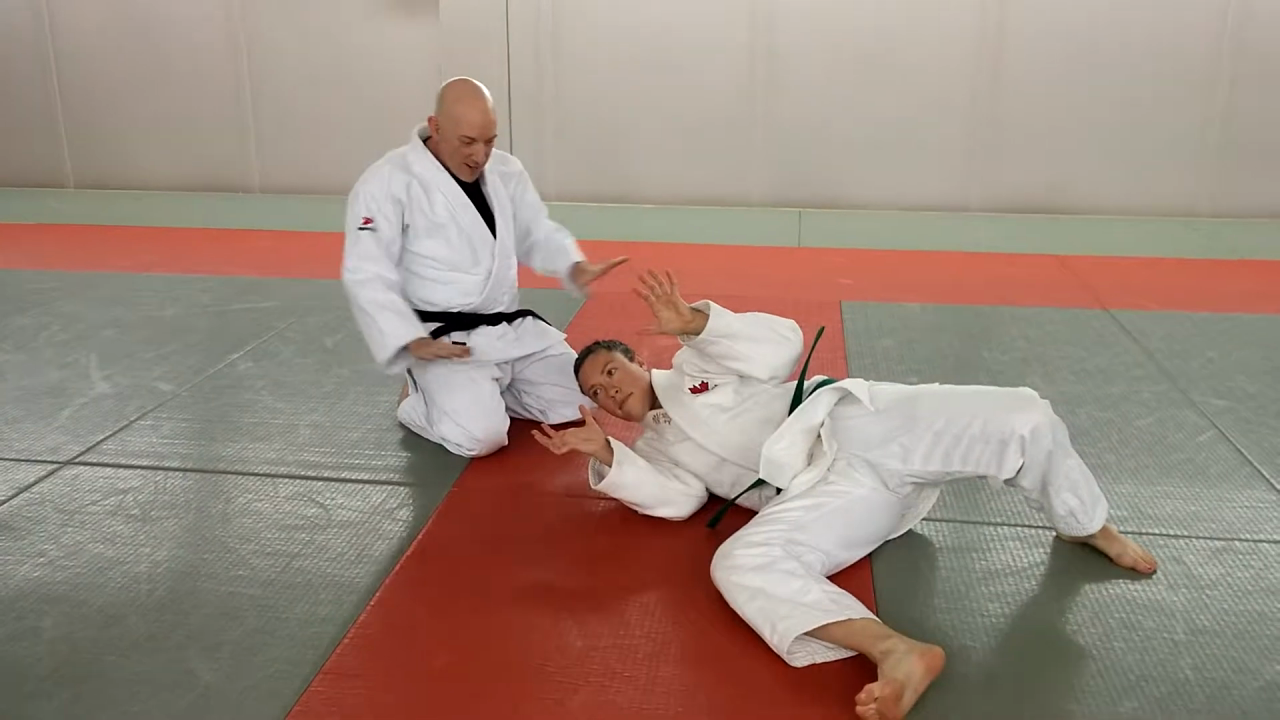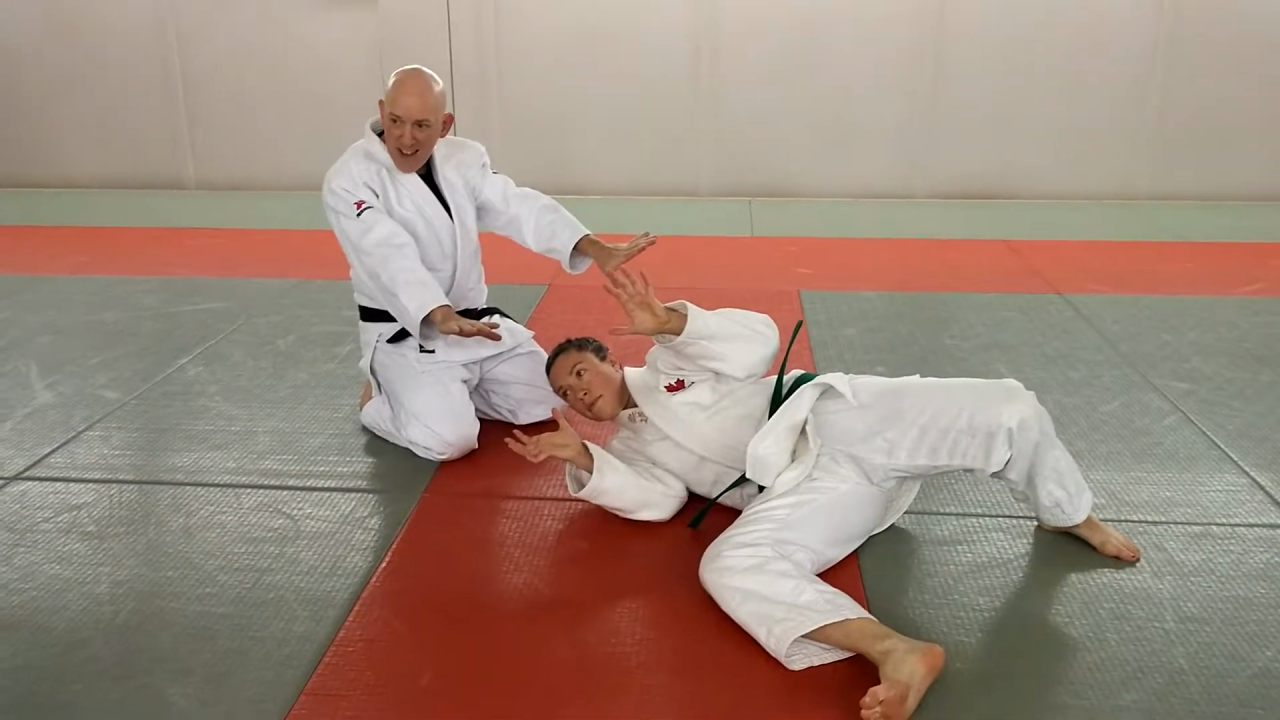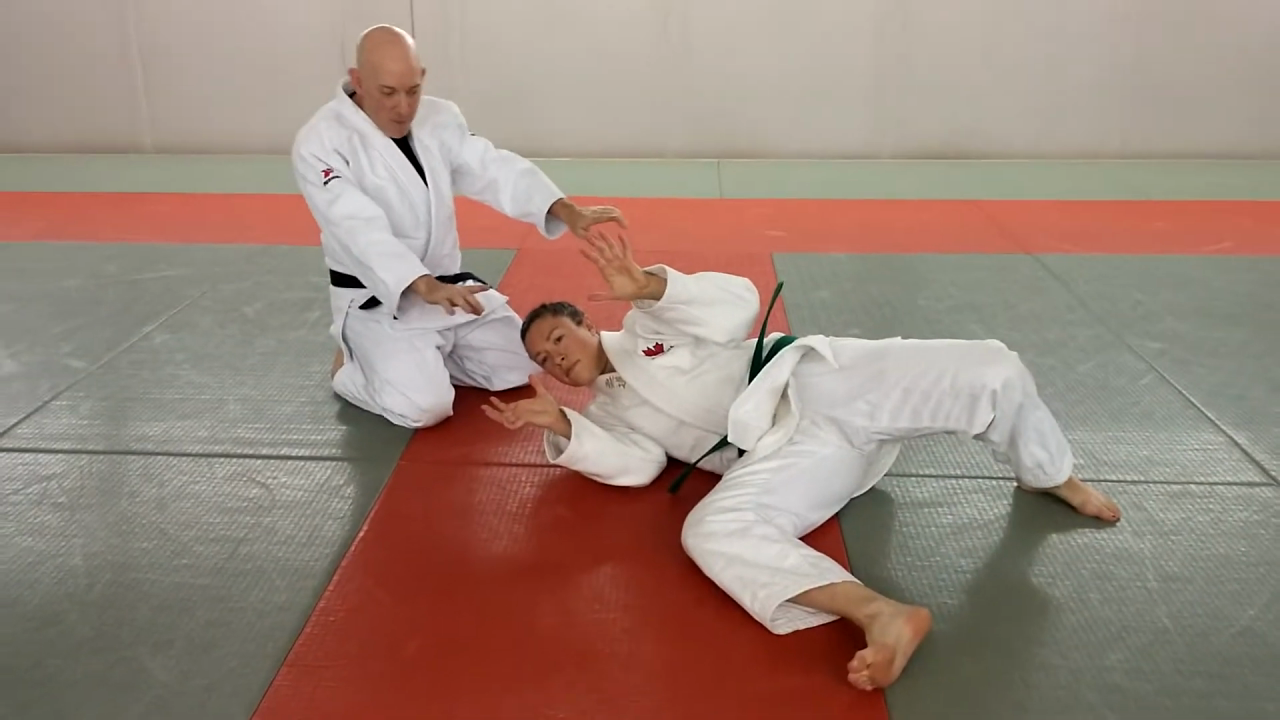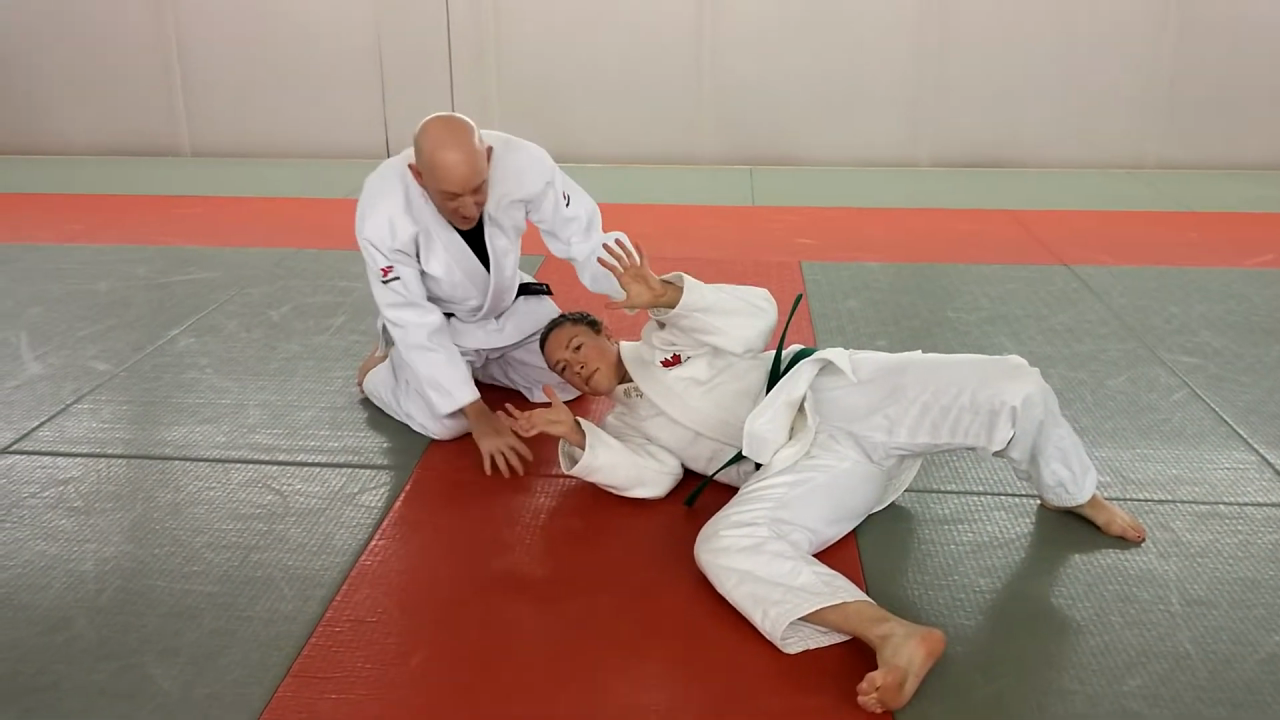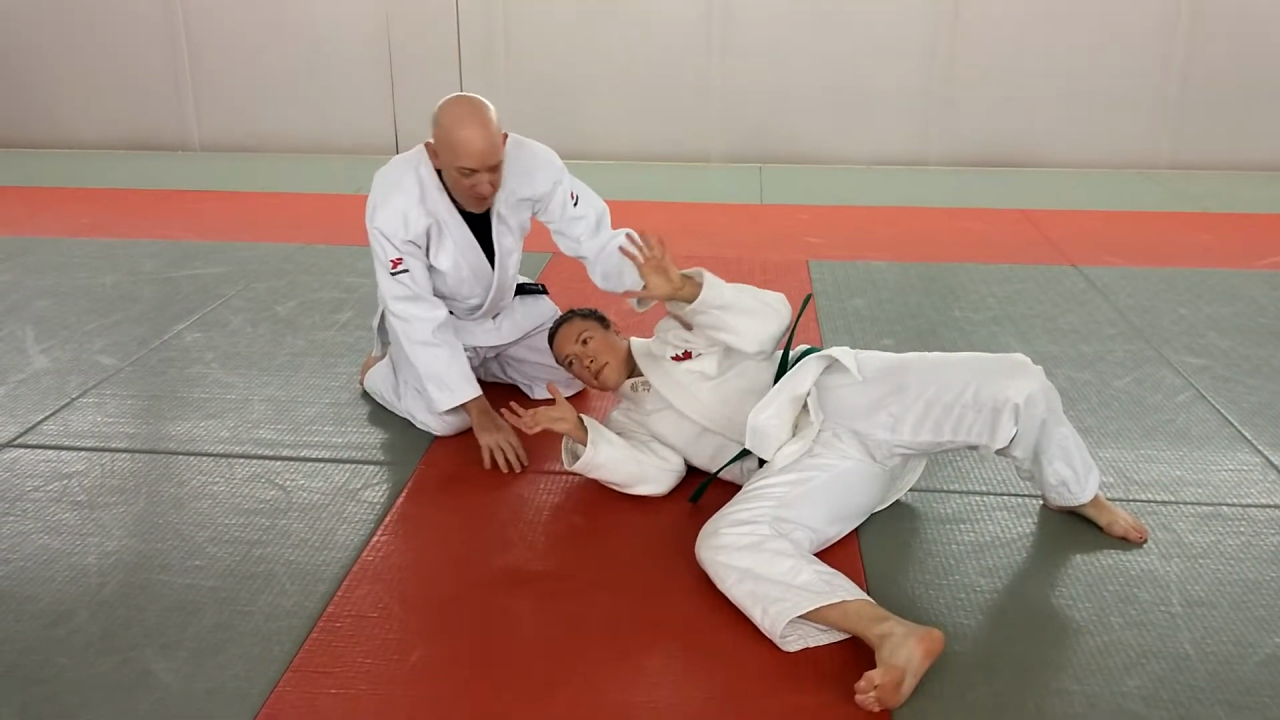
dt=1s
person 1, frame 1
left shoulder: (696, 362)
right shoulder: (656, 447)
left elbow: (779, 344)
right elbow: (675, 497)
left wrist: (694, 323)
right wrist: (603, 455)
left hip: (859, 423)
right hip: (820, 486)
left knee: (1021, 417)
right knee: (738, 566)
left ankle: (1088, 528)
right ankle: (897, 652)
person 1, frame 2
left shoulder: (670, 358)
right shoulder: (631, 445)
left elbow: (755, 342)
right elbow: (656, 497)
left wrist: (669, 321)
right wrist: (581, 459)
left hip: (839, 417)
right hip: (802, 484)
left knee: (1007, 408)
right knee: (727, 568)
left ankle: (1070, 517)
right ankle: (896, 651)
person 1, frame 3
left shoulder: (646, 321)
right shoulder: (608, 410)
left elbow: (735, 304)
right elbow: (636, 463)
left wrist: (648, 285)
right wrist: (559, 425)
left hip: (819, 379)
right hip: (782, 446)
left knee: (988, 368)
right knee: (711, 533)
left ankle: (1050, 478)
right ankle: (881, 613)
person 1, frame 4
left shoulder: (666, 332)
right shoulder: (624, 422)
left elbow: (753, 315)
right elbow: (650, 476)
left wrist: (664, 295)
right wrist: (574, 437)
left hip: (836, 392)
right hip: (800, 460)
left knee: (1010, 384)
right knee: (722, 547)
left ankle: (1074, 497)
right ankle: (894, 634)
person 1, frame 5
left shoulder: (679, 331)
right shoulder: (630, 420)
left elbow: (767, 321)
right elbow: (653, 473)
left wrist: (683, 290)
right wrist: (579, 434)
left hip: (845, 395)
right hip: (805, 461)
left knee: (1013, 382)
right knee: (724, 545)
left ankle: (1077, 498)
right ankle: (894, 634)
person 2, frame 1
left shoulder: (505, 170)
right shoulder: (387, 182)
left elbow: (537, 232)
right elbow: (367, 275)
left wrist: (576, 268)
right wrist: (412, 342)
left hip: (512, 329)
right hip: (439, 339)
left knee: (579, 405)
right knee: (478, 437)
left ankle: (482, 391)
right ankle: (417, 398)
person 2, frame 2
left shoulder: (463, 158)
right shoulder: (349, 180)
left elbow: (517, 208)
right elbow: (390, 257)
left wrist: (595, 248)
right wrist: (441, 316)
left hip: (475, 320)
right hip: (406, 335)
left knee: (548, 401)
right knee: (449, 439)
left ankle: (453, 391)
right ankle: (380, 399)
person 2, frame 3
left shoulder: (438, 118)
right shoulder: (321, 142)
left elbow: (494, 170)
right elbow: (359, 230)
left wrist: (566, 210)
right wrist: (425, 287)
left hip: (451, 288)
right hip: (377, 303)
left knee: (523, 369)
right knee: (425, 406)
left ankle: (427, 357)
right ankle: (353, 367)
person 2, frame 4
left shoulder: (522, 163)
right shoulder: (381, 210)
left elbow: (582, 238)
right elbow: (412, 321)
right wrist: (479, 416)
left hip: (507, 304)
right hip: (432, 324)
left knee: (573, 381)
right knee: (445, 422)
left ankle: (473, 365)
right ankle: (380, 370)
person 2, frame 5
left shoulder: (532, 162)
right shoulder: (393, 201)
left elbow: (592, 236)
right elbow: (416, 316)
right wrist: (481, 413)
left hip: (503, 303)
right hip: (425, 316)
left knee: (571, 377)
right knee: (444, 418)
left ankle: (474, 361)
right ankle: (380, 368)
